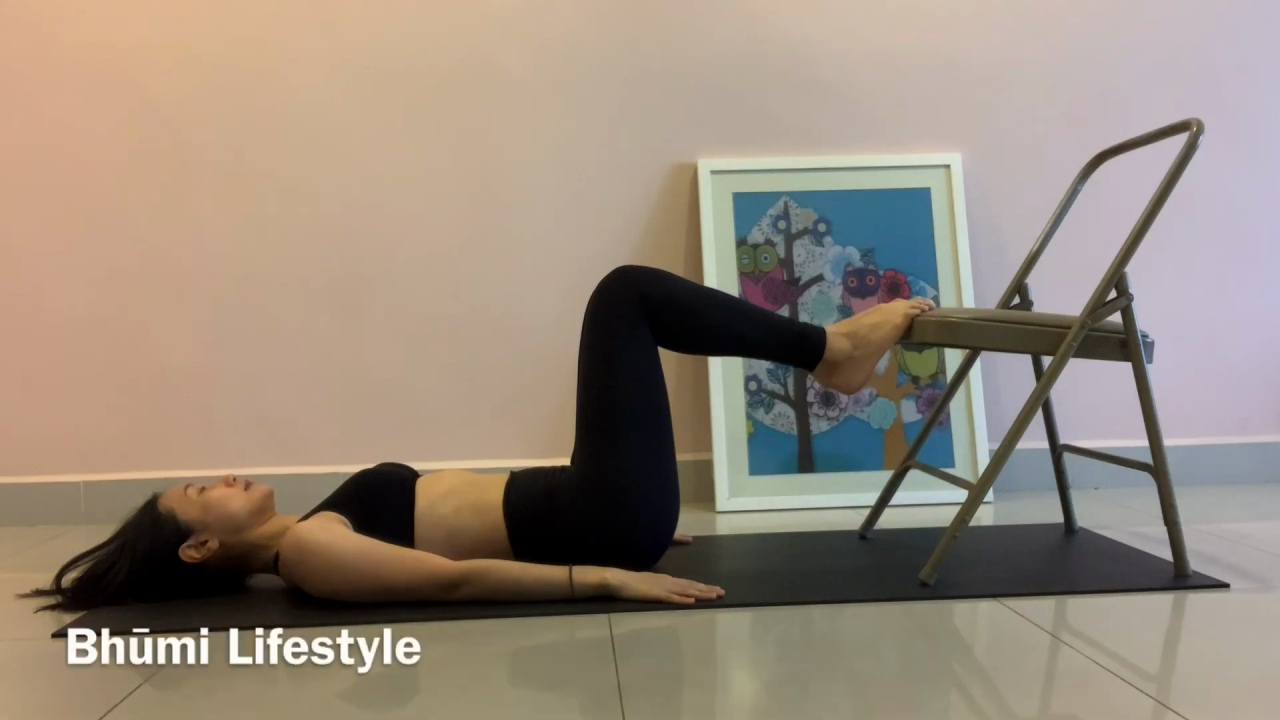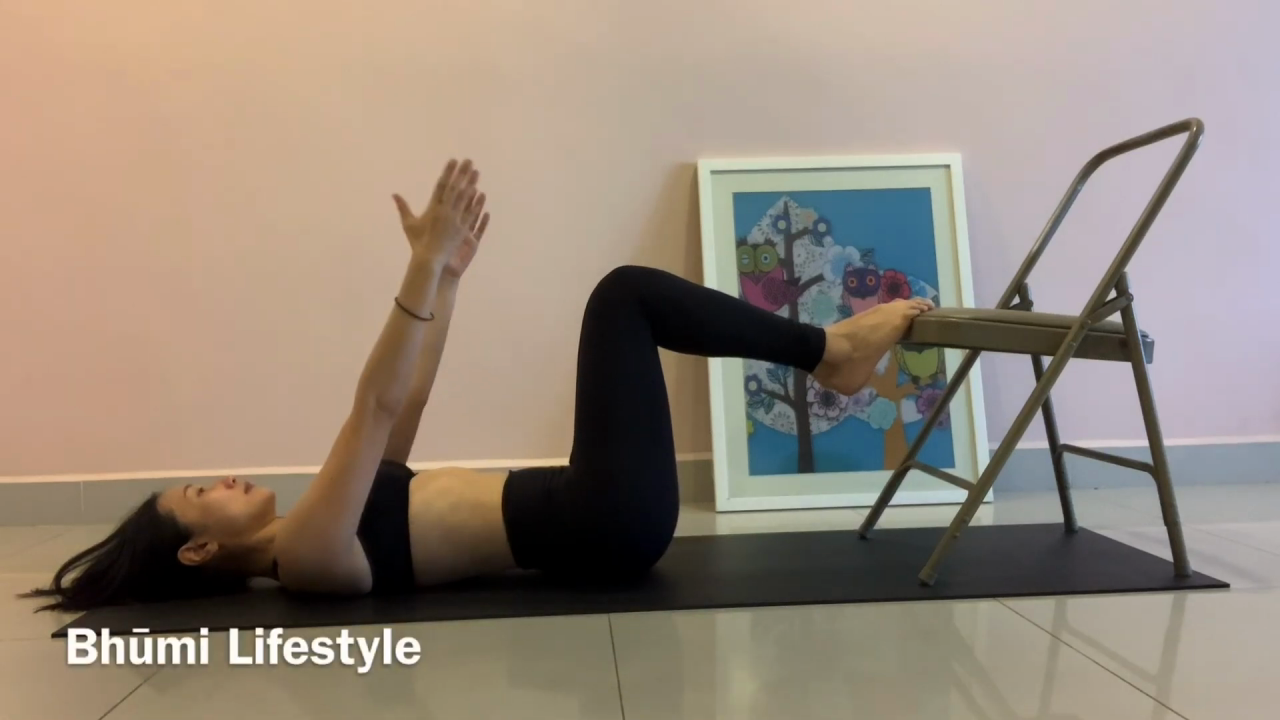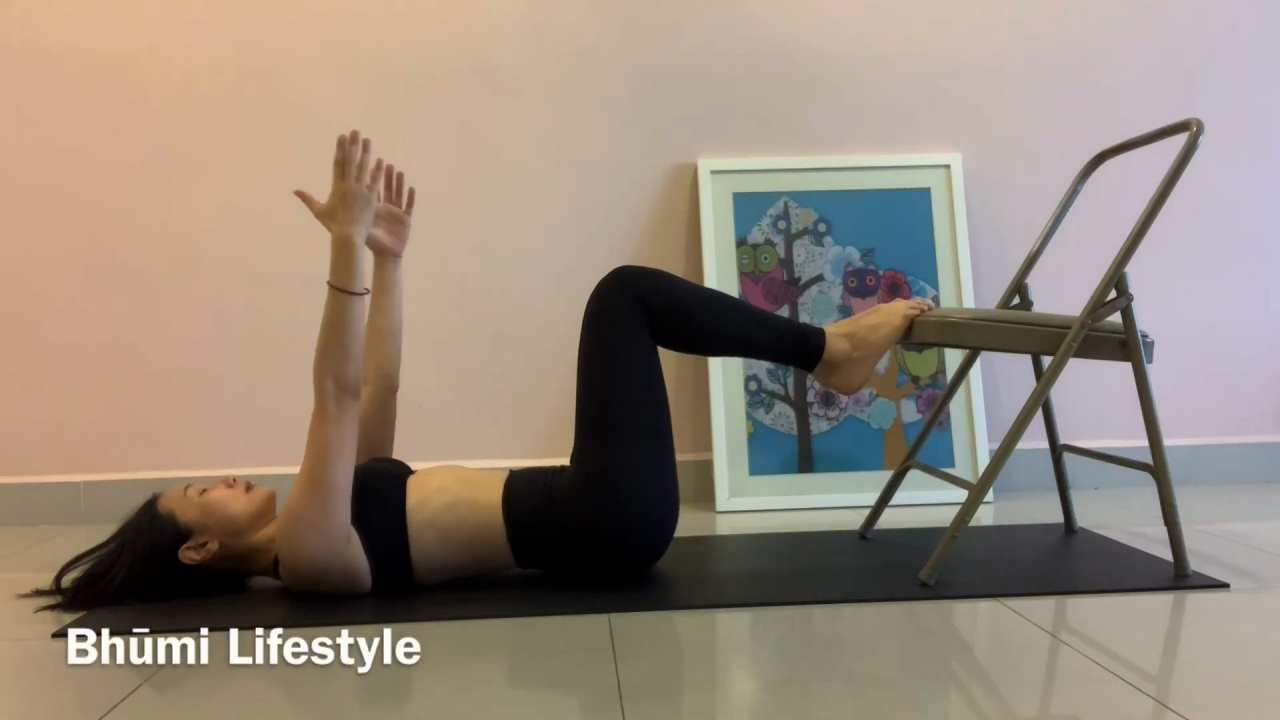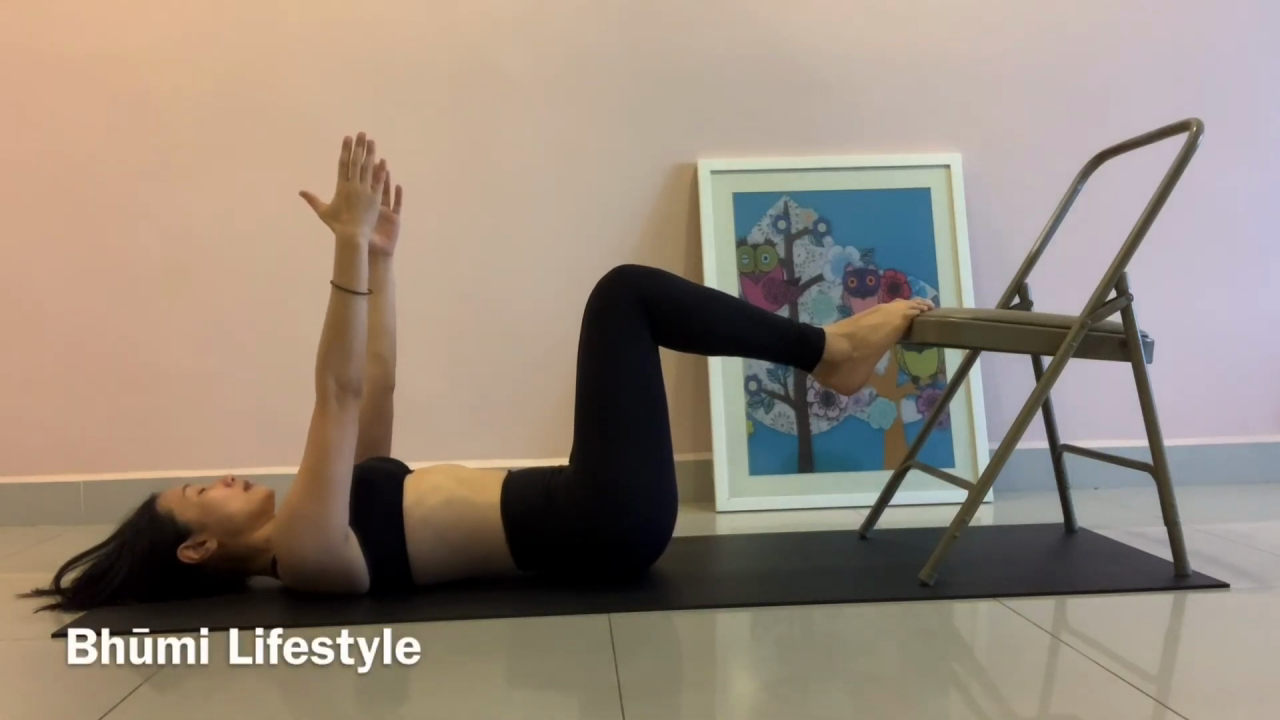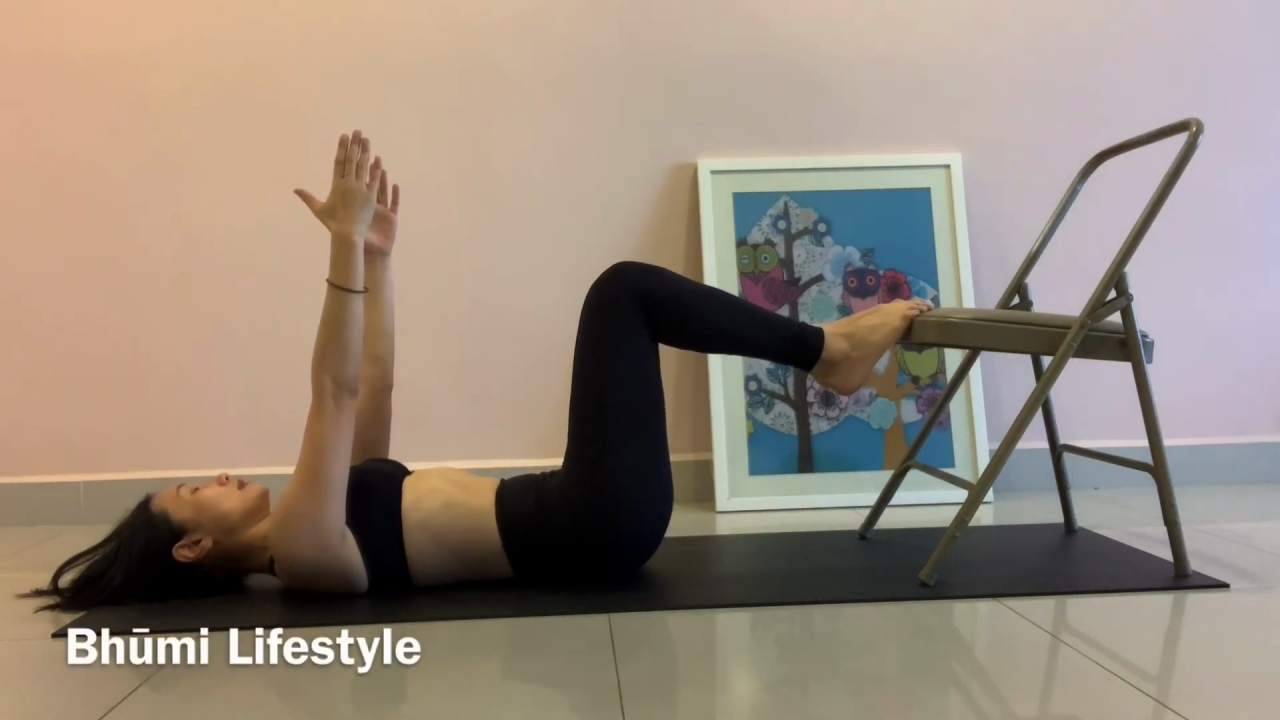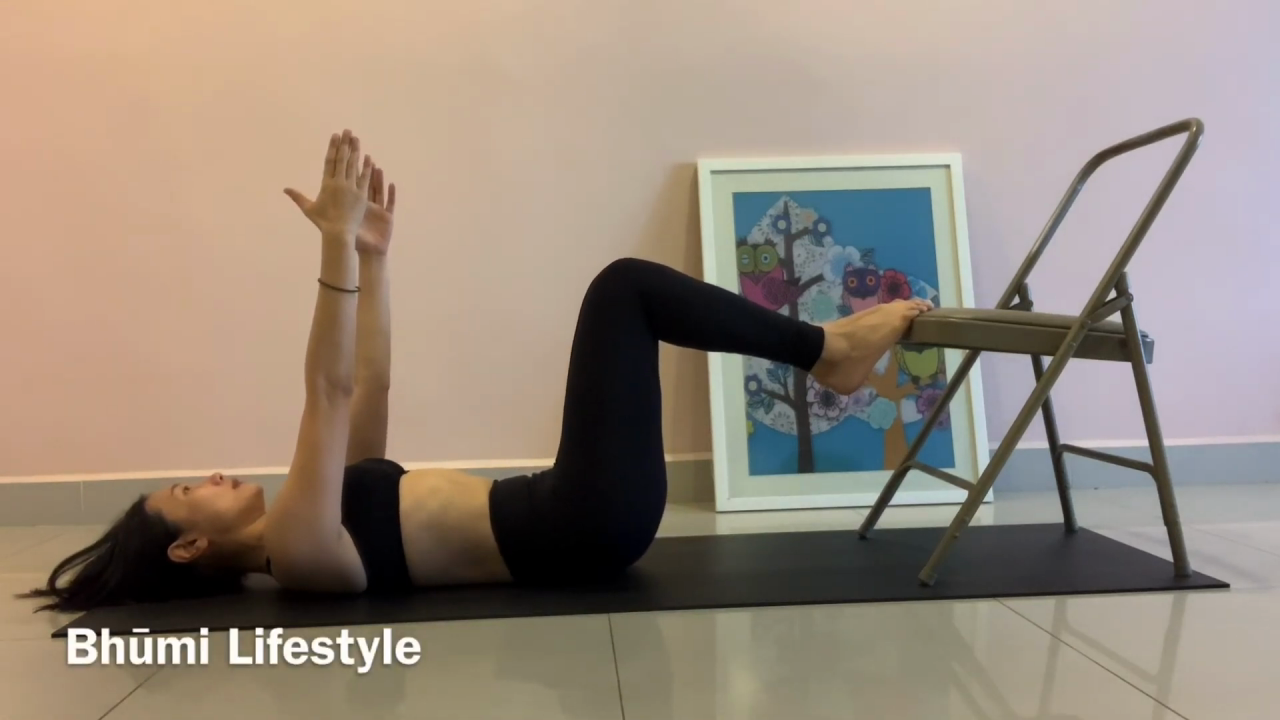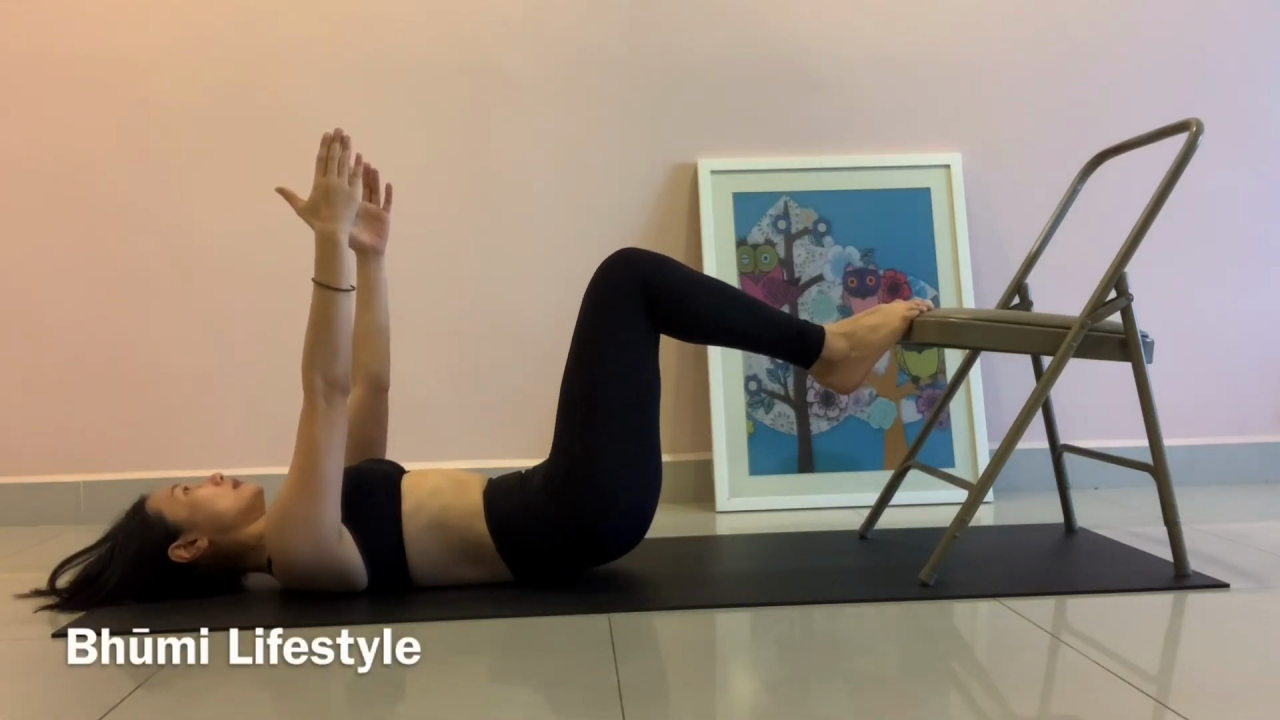
dt=0.7s
person 1, frame 1
left shoulder: (317, 535)
right shoulder: (305, 553)
right elbow: (452, 581)
right wrist: (607, 577)
left hip: (589, 510)
right hip: (601, 522)
left knee: (630, 299)
right knee: (624, 295)
left ankle: (825, 352)
right ankle: (827, 347)
person 1, frame 2
left shoulder: (320, 533)
right shoulder: (307, 554)
left elbow: (404, 408)
right elbow: (375, 407)
left wrist: (446, 276)
right wrist: (423, 265)
left hip: (597, 516)
right hip: (607, 523)
left knee: (630, 297)
right knee: (623, 294)
left ankle: (825, 351)
right ankle: (827, 349)
person 1, frame 3
left shoulder: (324, 531)
right shoulder: (307, 555)
left elbow: (377, 390)
right elbow: (338, 394)
left wrist: (385, 260)
right wrist: (343, 245)
left hip: (594, 517)
right hip: (606, 524)
left knee: (629, 296)
right knee: (623, 295)
left ankle: (823, 352)
right ankle: (826, 347)
person 1, frame 4
left shoulder: (326, 525)
right shoulder: (306, 554)
left elbow: (375, 389)
right elbow: (338, 393)
left wrist: (378, 257)
right wrist: (348, 244)
left hip: (595, 517)
right hip: (603, 524)
left knee: (631, 297)
right knee: (623, 293)
left ankle: (823, 353)
right ankle: (825, 348)
person 1, frame 5
left shoulder: (322, 524)
right shoulder: (304, 552)
left elbow: (372, 388)
right elbow: (334, 393)
left wrist: (376, 255)
right wrist: (345, 243)
left hip: (585, 519)
right hip: (595, 524)
left knee: (628, 295)
right knee: (621, 290)
left ankle: (821, 351)
right ankle: (824, 348)
person 1, frame 6
left shoulder: (315, 526)
right shoulder: (299, 551)
left elbow: (369, 384)
right elbow: (328, 390)
left wrist: (372, 255)
right wrist: (337, 245)
left hip: (576, 516)
right hip: (587, 523)
left knee: (627, 292)
right knee: (621, 288)
left ankle: (822, 351)
right ankle: (823, 347)
person 1, frame 7
left shoulder: (314, 528)
right shoulder: (297, 551)
left elbow: (368, 386)
right elbow: (326, 391)
left wrist: (368, 255)
right wrist: (329, 242)
left hip: (568, 511)
right hip: (578, 514)
left knee: (632, 282)
right knee: (626, 276)
left ankle: (823, 350)
right ankle: (824, 346)
